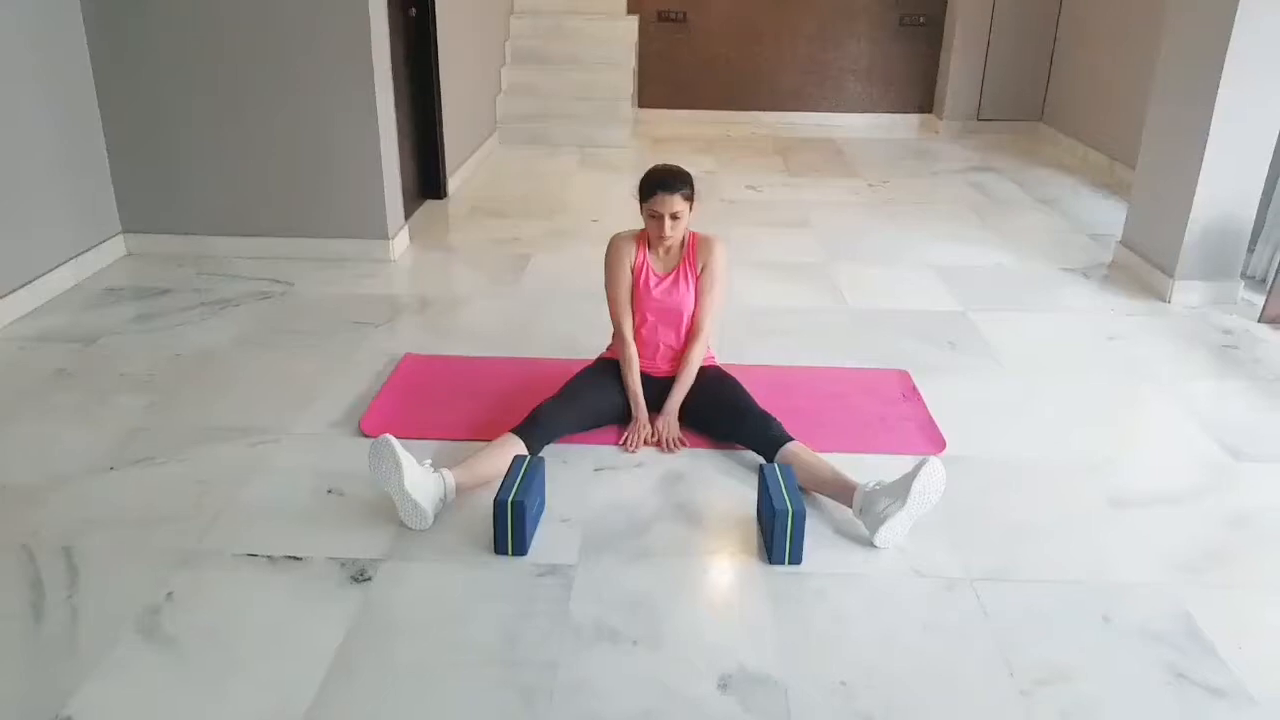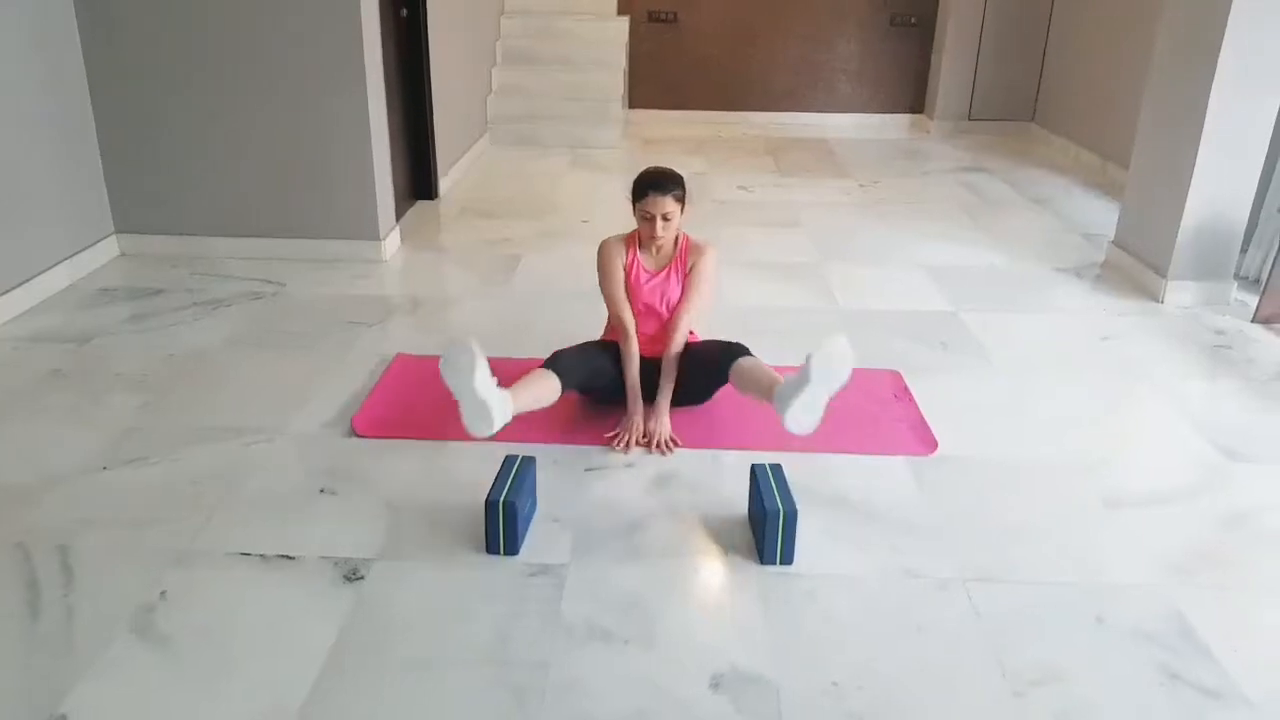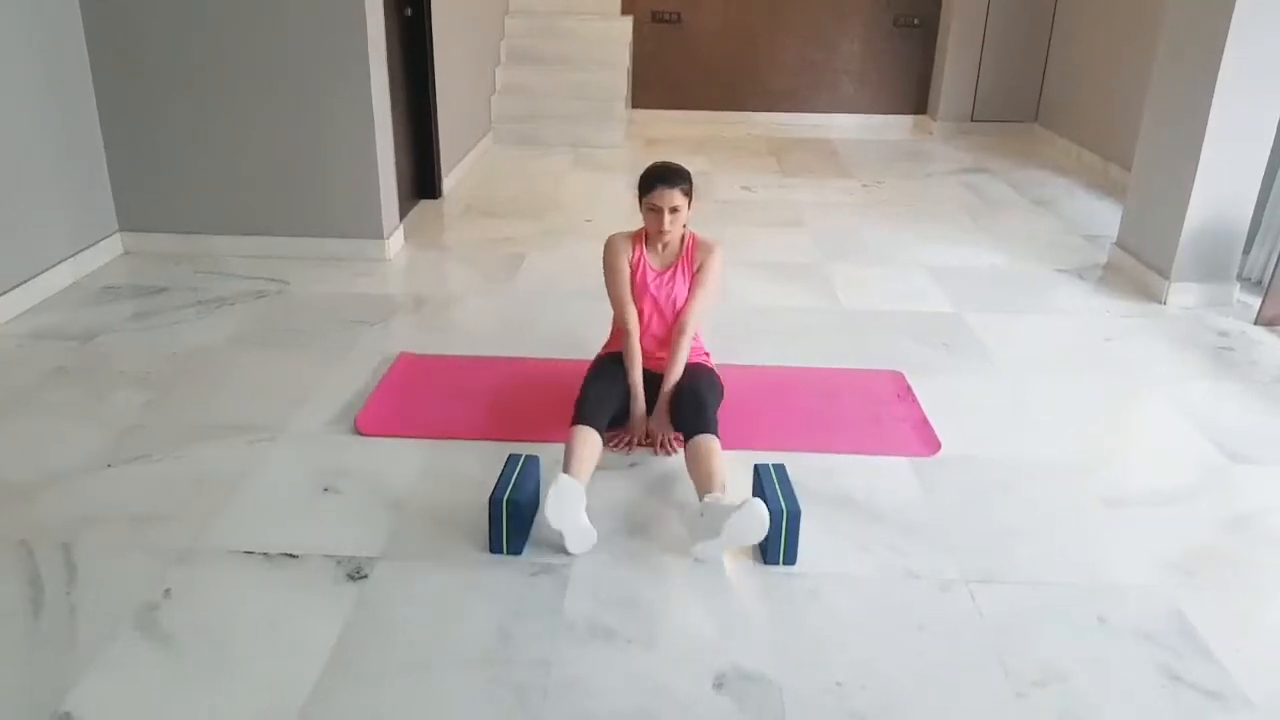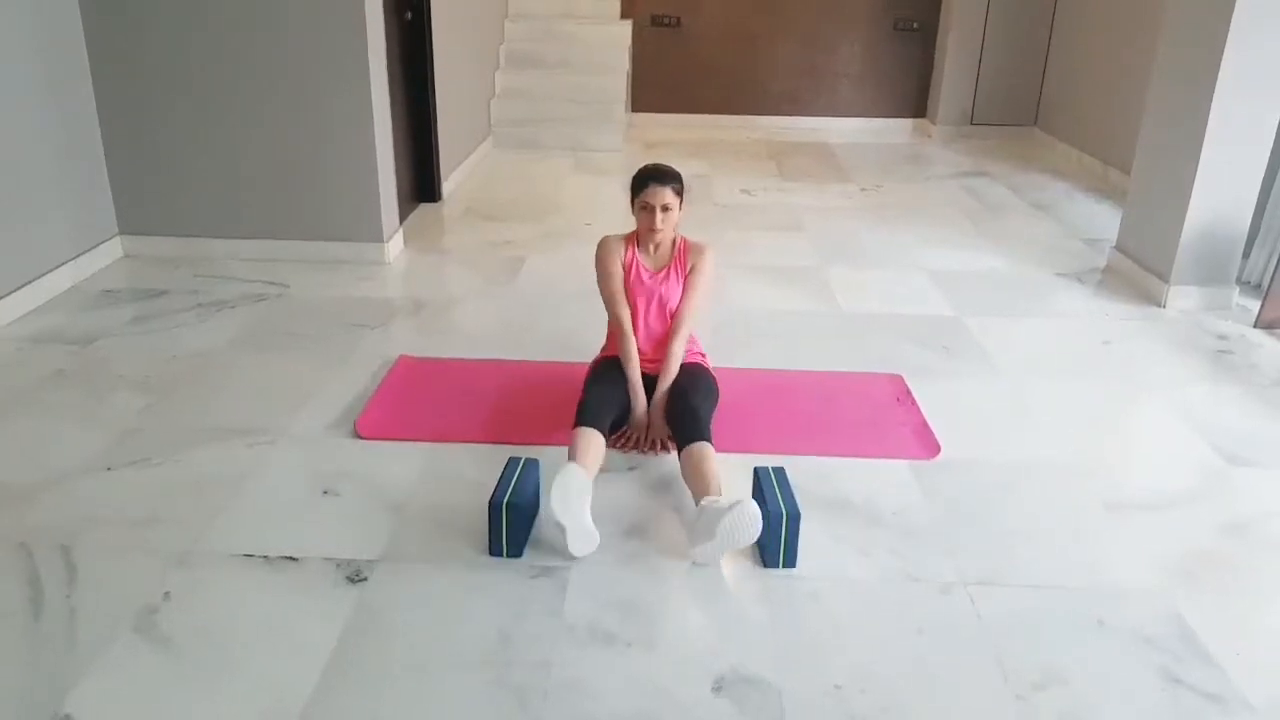
dt=0.4s
person 1, frame 1
left shoulder: (710, 252)
right shoulder: (623, 248)
left elbow: (700, 333)
right elbow: (624, 332)
left wrist: (672, 408)
right wrist: (638, 409)
left hip: (689, 372)
right hip: (629, 370)
left knee: (763, 428)
right knee: (545, 419)
left ankle: (865, 502)
right ankle: (439, 487)
person 1, frame 2
left shoulder: (701, 256)
right shoulder: (613, 251)
left elbow: (679, 329)
right elbow: (625, 328)
left wrist: (662, 410)
right wrist: (635, 408)
left hip: (676, 365)
right hip: (622, 362)
left knee: (731, 353)
right knee: (567, 361)
left ankle: (790, 398)
right ankle: (492, 406)
person 1, frame 3
left shoulder: (707, 254)
right shoulder: (620, 247)
left elbow: (686, 328)
right elbow: (629, 325)
left wrist: (664, 407)
right wrist: (637, 407)
left hip: (685, 363)
right hip: (629, 361)
left knee: (698, 405)
right knee: (593, 399)
left ankle: (714, 511)
right ankle: (572, 502)
person 1, frame 4
left shoulder: (698, 256)
right shoulder: (613, 249)
left elbow: (681, 330)
right elbow: (622, 324)
left wrist: (658, 404)
right wrist: (639, 402)
left hip: (681, 365)
right hip: (625, 364)
left knee: (691, 416)
right knee: (593, 406)
left ankle: (710, 513)
right ankle: (577, 502)
